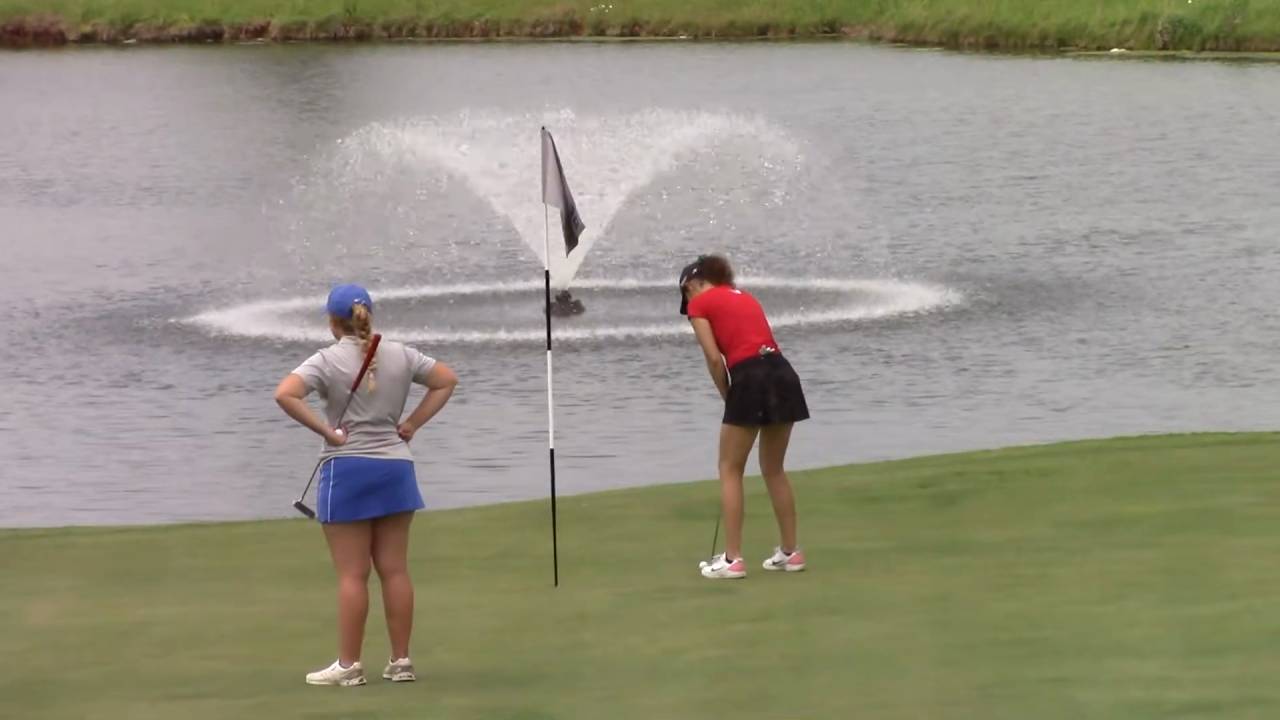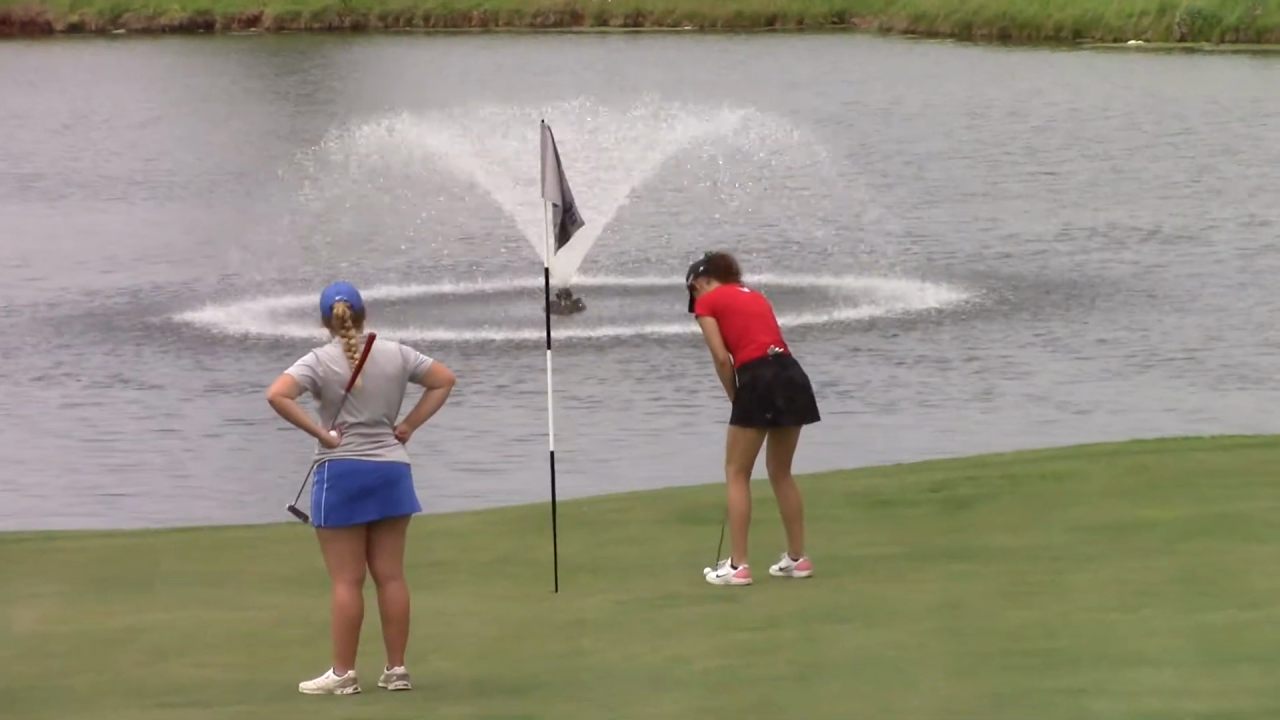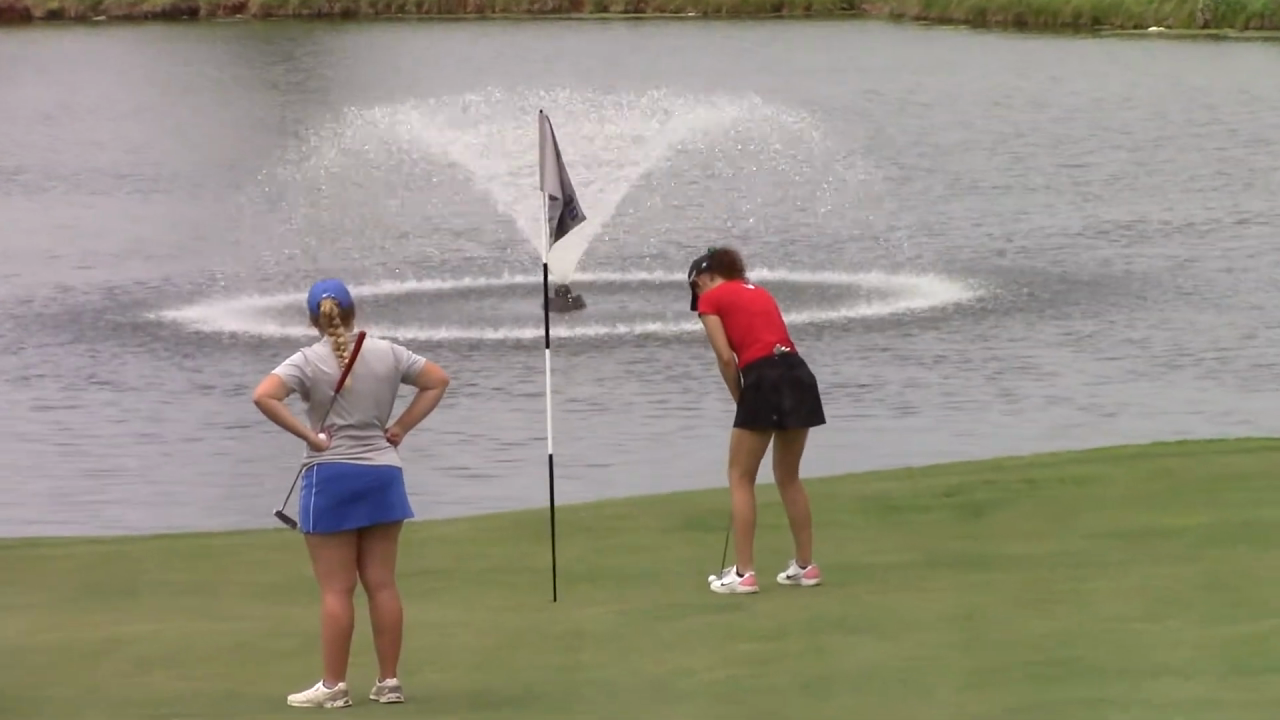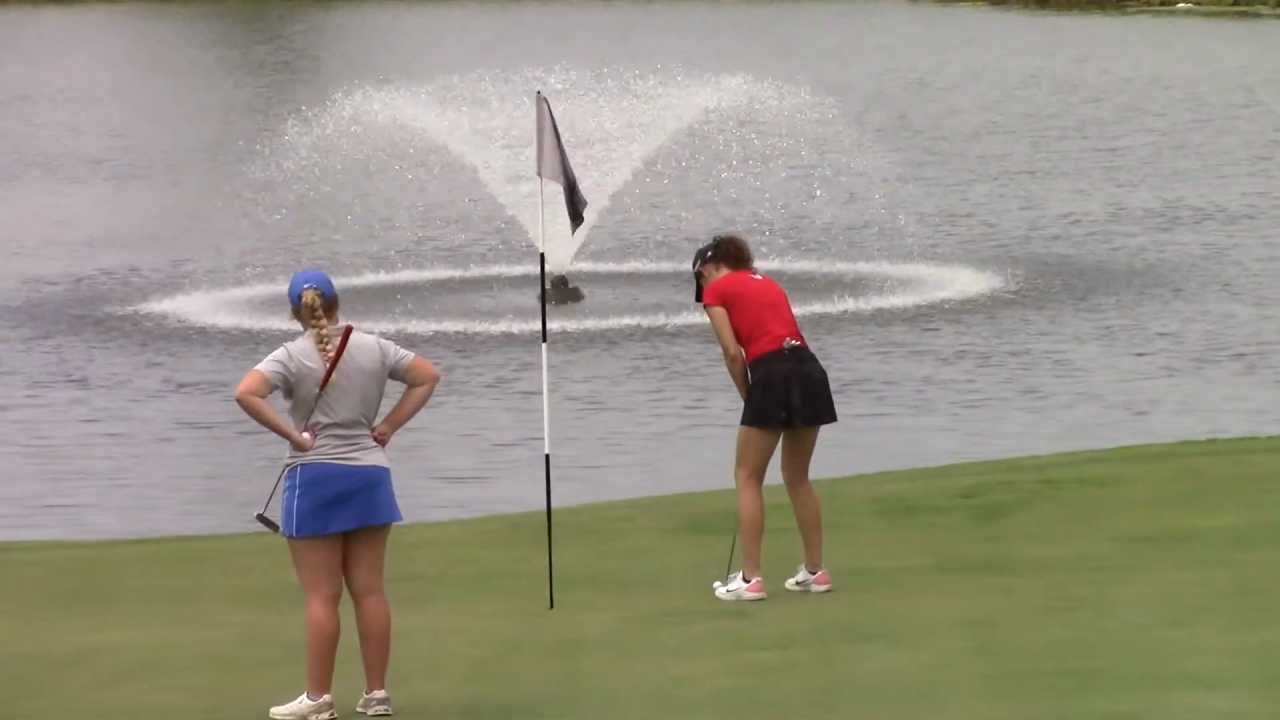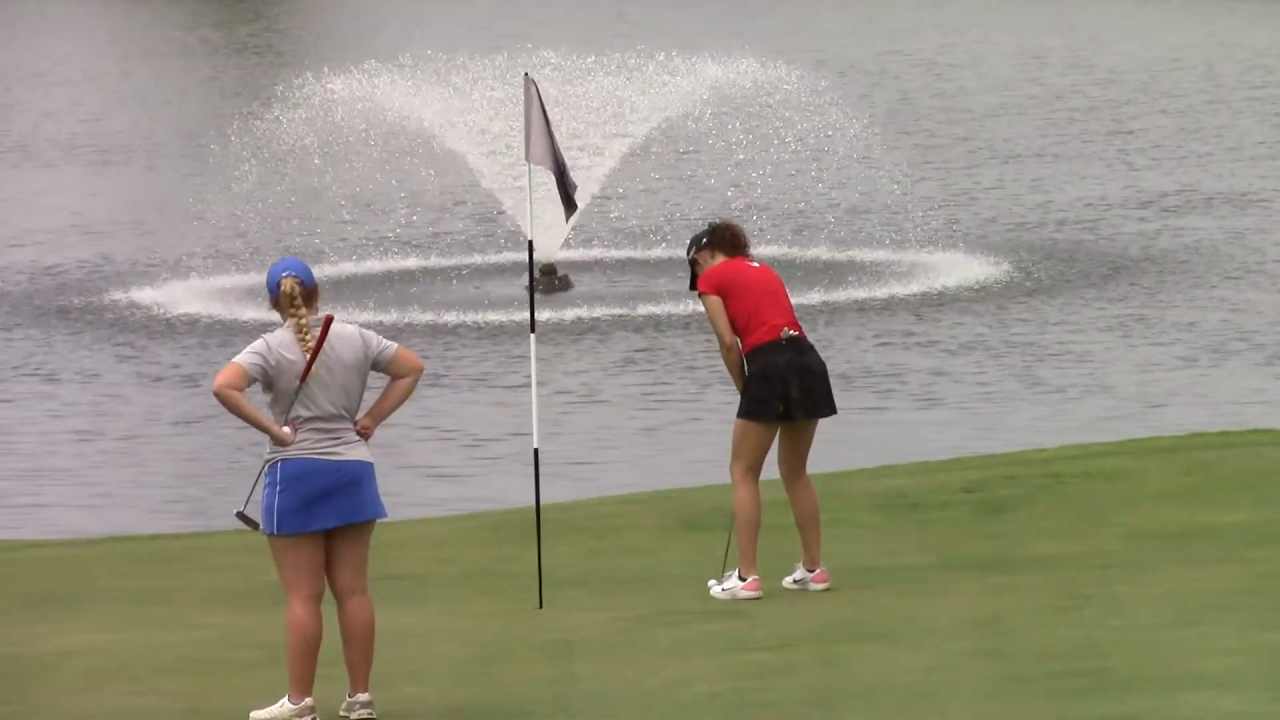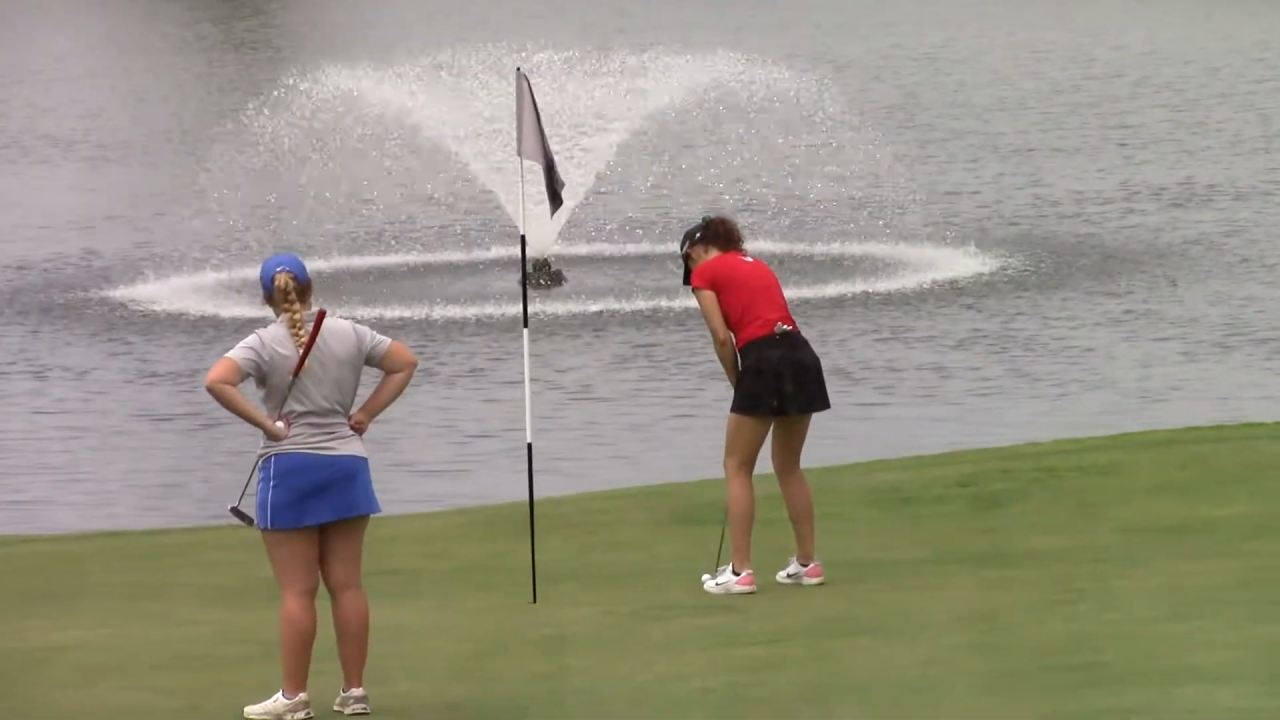
dt=0.4s
person 1, frame 1
left shoulder: (327, 360)
right shoulder: (400, 354)
left elbow: (285, 395)
right elbow: (448, 380)
left wrist: (327, 432)
right wrist: (413, 424)
left hip: (348, 470)
right hip: (396, 468)
left knee: (352, 575)
right knee: (394, 570)
left ankle: (349, 665)
right ankle: (401, 661)
person 1, frame 2
left shoulder: (320, 360)
right shoulder: (396, 354)
left elbow: (277, 395)
right elbow: (445, 380)
left wrist: (321, 434)
right wrist: (410, 425)
left hip: (342, 473)
right hip: (391, 472)
left knee: (346, 581)
right knee: (390, 576)
left ankle: (343, 673)
right ankle: (397, 669)
person 1, frame 3
left shoulder: (308, 360)
right shoulder: (388, 353)
left elbow: (263, 396)
right elbow: (439, 380)
left wrist: (309, 437)
right wrist: (402, 427)
left hip: (332, 478)
right hip: (383, 476)
left knee: (337, 590)
right knee: (382, 584)
left ankle: (334, 686)
right ankle: (389, 681)
person 1, frame 4
left shoulder: (291, 356)
right shoulder: (374, 347)
left elbow: (245, 393)
right elbow: (428, 376)
left wrist: (292, 435)
right wrist: (390, 425)
left hip: (315, 479)
right hip: (370, 476)
left knee: (321, 596)
right knee: (369, 591)
person 1, frame 5
left shoulder: (270, 348)
right shoulder: (356, 338)
left elbow: (223, 387)
right elbow: (413, 368)
left wrist: (272, 430)
right wrist: (374, 419)
left hip: (297, 475)
right hip: (353, 473)
left knee: (303, 597)
right knee: (353, 591)
person 1, frame 6
left shoulder: (263, 343)
right shoulder: (350, 333)
left elbow: (216, 382)
right elbow: (406, 363)
left wrist: (266, 425)
right wrist: (368, 413)
left hip: (290, 469)
right hip: (347, 466)
left knee: (297, 591)
right knee: (347, 585)
person 2, frame 1
left shoulder: (698, 303)
right shoulder: (744, 296)
left elbow: (714, 359)
left wrist: (728, 398)
right wrist: (734, 396)
left hip: (751, 380)
right hip: (783, 375)
left knee: (730, 470)
right knee: (773, 469)
left ankle: (732, 559)
right ankle: (790, 552)
person 2, frame 2
left shoulder: (706, 301)
right shoulder: (754, 294)
left elbow: (722, 359)
left wrist: (735, 399)
right wrist: (741, 398)
left hip: (759, 382)
right hip: (792, 376)
left knee: (736, 474)
right knee: (780, 472)
left ankle: (738, 565)
right ankle: (797, 557)
person 2, frame 3
left shoulder: (710, 299)
right shoulder: (759, 292)
left elbow: (727, 358)
left wrist: (739, 400)
right wrist: (746, 400)
left hip: (764, 382)
right hip: (799, 376)
left knee: (740, 478)
right knee: (788, 477)
left ankle: (744, 573)
right ankle: (805, 565)
person 2, frame 4
left shoulder: (715, 290)
right shoulder: (767, 282)
left elbow: (733, 353)
left wrist: (747, 396)
right wrist: (754, 395)
left hip: (773, 377)
right hip: (809, 371)
left knee: (747, 478)
right knee: (797, 477)
left ankle: (750, 578)
right ankle: (815, 570)
person 2, frame 5
left shoulder: (710, 277)
right shoulder: (762, 269)
left elbow: (729, 343)
left wrist: (743, 388)
left hip: (770, 368)
right hip: (808, 362)
left knee: (743, 473)
right knee: (795, 472)
left ankle: (746, 577)
right ankle: (814, 569)
person 2, frame 6
left shoulder: (704, 273)
right shoulder: (757, 264)
left elbow: (723, 338)
left wrist: (736, 383)
right wrist: (744, 383)
left hip: (764, 363)
right hip: (801, 357)
left knee: (737, 467)
right knee: (788, 466)
left ankle: (741, 571)
right ankle: (807, 562)
